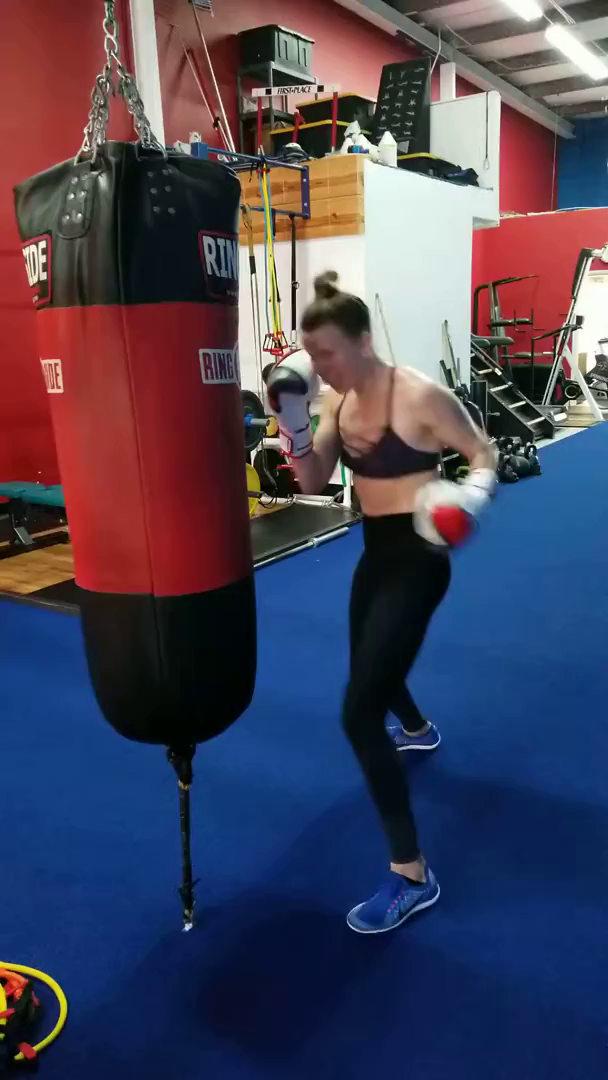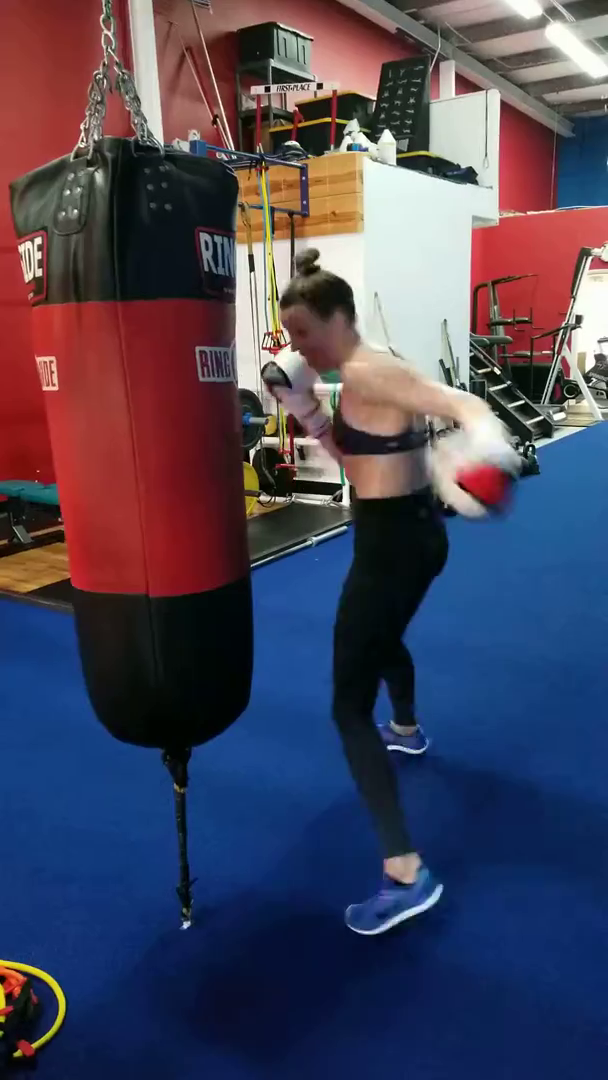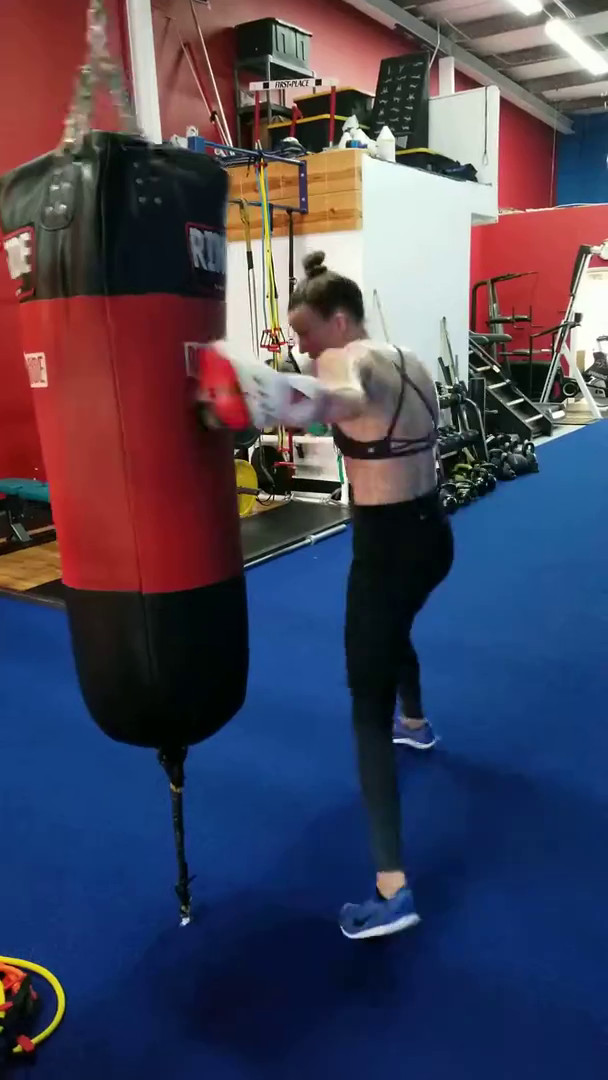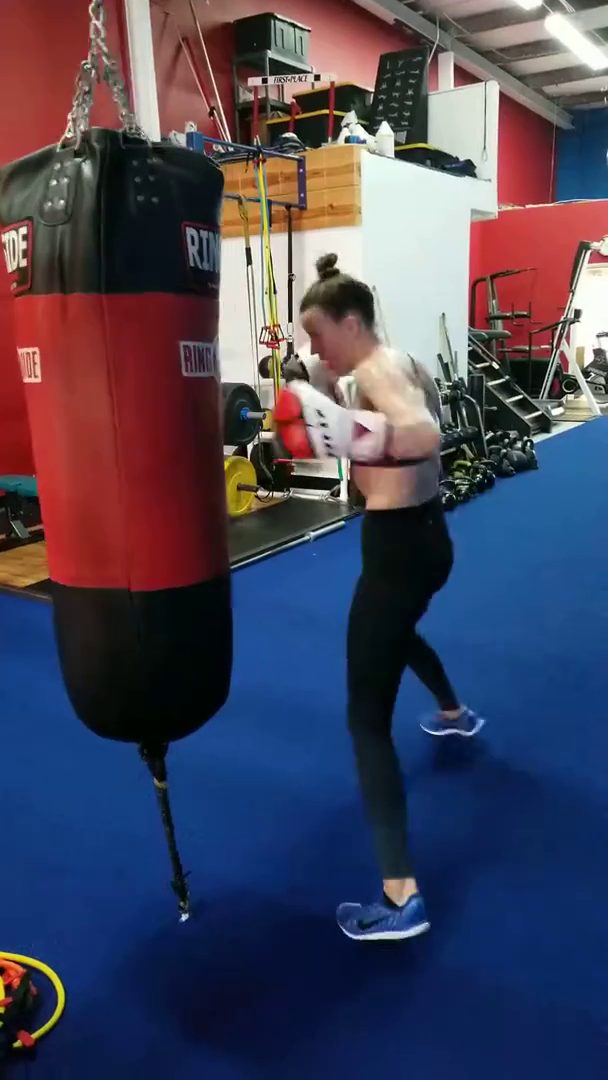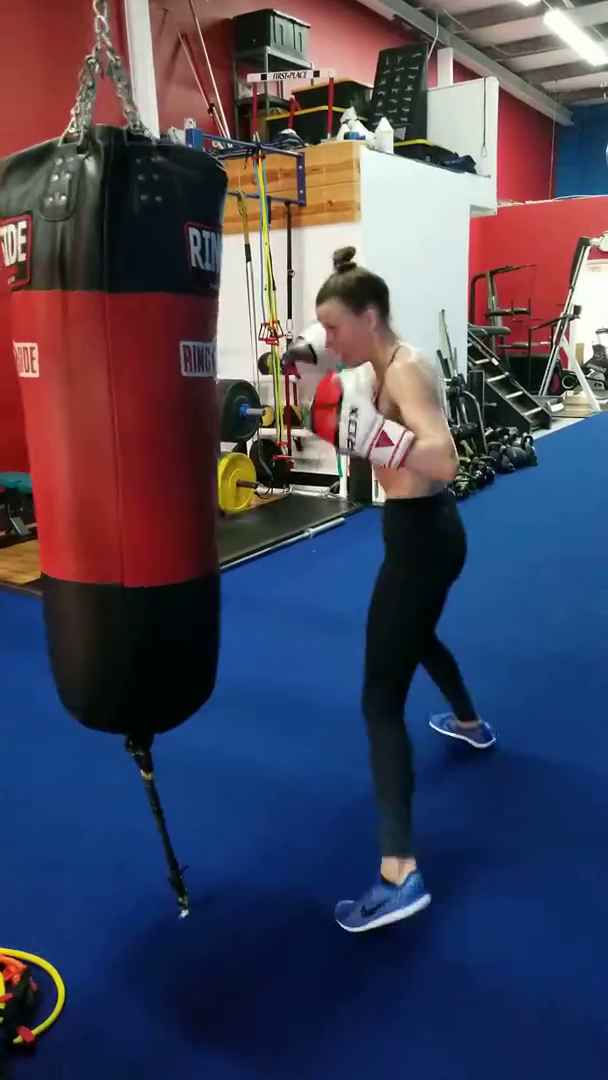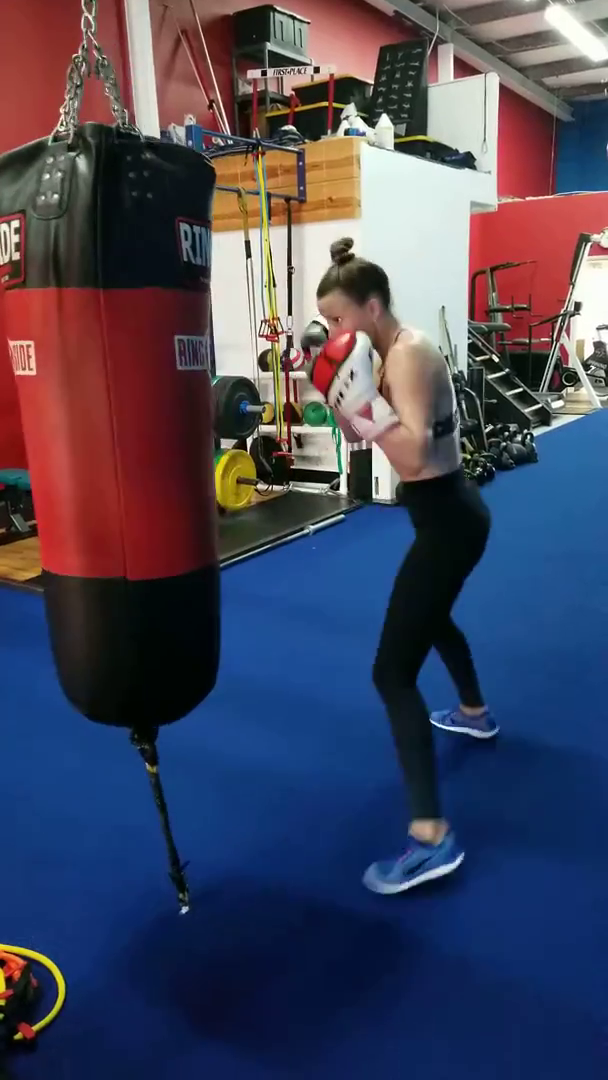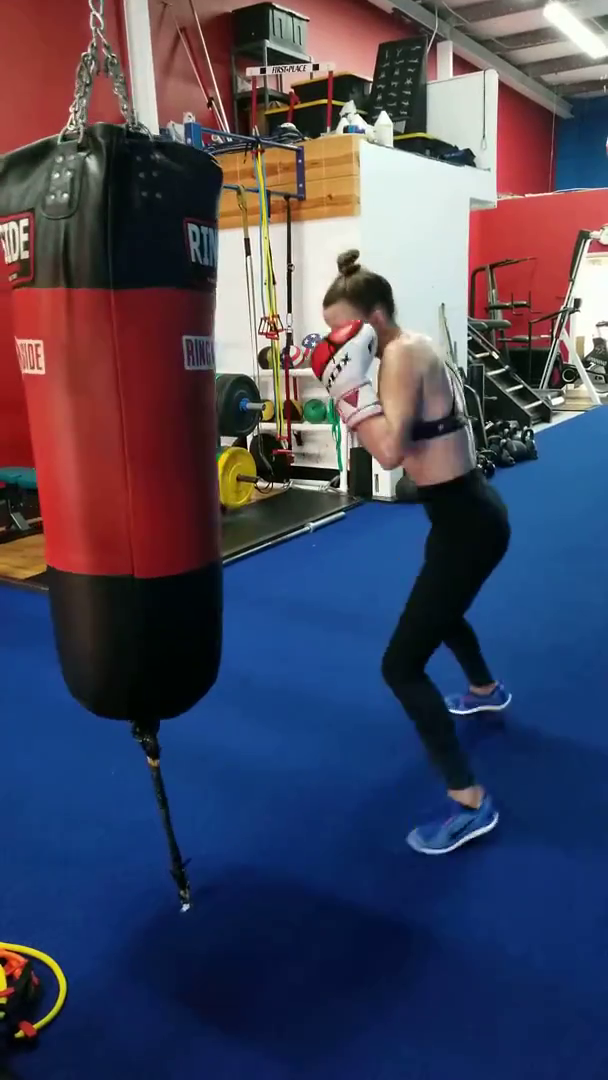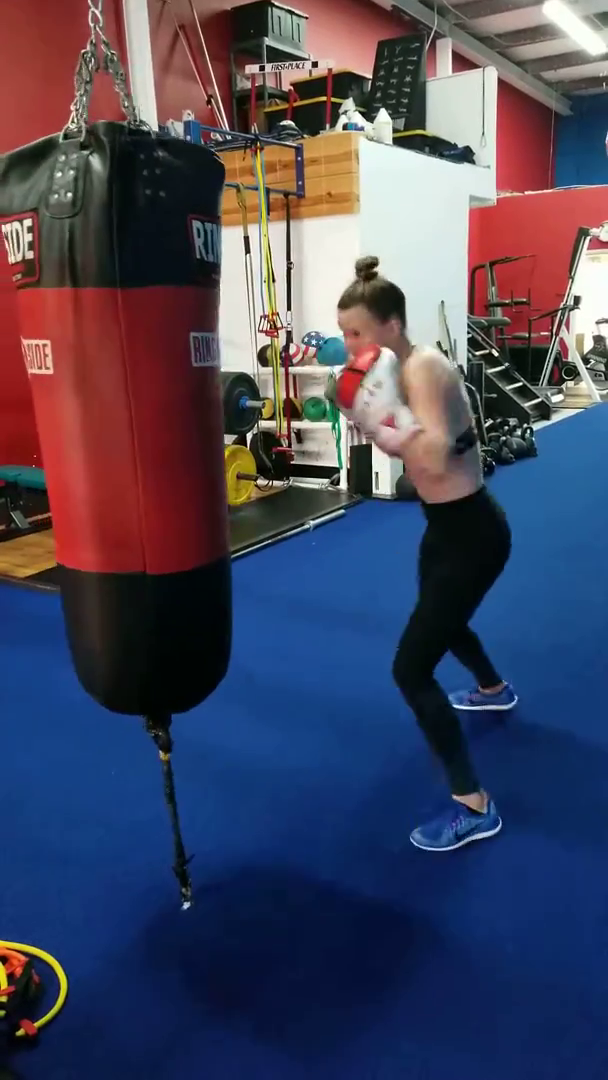
dt=0.1s
person 1, frame 1
left shoulder: (418, 393)
right shoulder: (343, 405)
left elbow: (484, 462)
right elbow: (313, 479)
left wrist: (461, 500)
right wrist: (293, 420)
left hip: (415, 559)
right hip: (381, 552)
left knee: (358, 717)
right knee: (372, 665)
left ankle: (411, 874)
right ankle: (416, 728)
person 1, frame 2
left shoulder: (364, 370)
right shoulder: (354, 376)
left elbow: (460, 402)
right elbow: (350, 453)
left wrist: (487, 450)
right wrist: (301, 402)
left hip: (393, 542)
right hip: (413, 533)
left knee: (349, 706)
right knee: (379, 642)
left ankle: (406, 872)
right ankle: (407, 727)
person 1, frame 3
left shoulder: (357, 358)
right shoulder: (409, 361)
left elbow: (345, 393)
left wrist: (273, 386)
left hip: (388, 547)
right hip: (431, 535)
left knee: (368, 715)
right knee: (385, 632)
left ankle: (390, 889)
right ankle: (415, 718)
person 1, frame 4
left shoulder: (378, 370)
right shoulder: (396, 368)
left elbow: (423, 438)
left wrist: (334, 426)
right wrist: (318, 385)
left hip: (397, 551)
right hip: (428, 539)
left knee: (367, 718)
right knee: (397, 633)
left ankle: (400, 896)
right ankle: (456, 714)
person 1, frame 5
left shoulder: (404, 370)
right shoulder: (390, 366)
left elbow: (441, 464)
left wrist: (362, 426)
right wrist: (326, 398)
left hip: (417, 543)
right hip: (435, 532)
left knee: (380, 702)
right knee: (416, 636)
left ankle: (400, 875)
right ankle: (469, 724)
person 1, frame 6
left shoulder: (407, 352)
right shoulder: (393, 350)
left elbow: (412, 455)
right elbow: (374, 432)
left wrist: (355, 394)
right wrist: (345, 382)
left hip: (446, 523)
right hip: (456, 511)
left knee: (392, 673)
right knee: (431, 615)
left ankle: (431, 837)
right ankle: (475, 712)
person 1, frame 7
left shoulder: (404, 356)
right shoulder: (407, 351)
left elbow: (390, 451)
right elbow: (404, 432)
left wrist: (347, 386)
right wrist: (353, 390)
left hip: (470, 525)
right hip: (465, 512)
left knee: (400, 667)
right knee: (437, 614)
left ankle: (470, 801)
right ankle: (486, 691)
person 1, frame 8
left shoulder: (423, 369)
right shoulder: (412, 364)
left elbow: (433, 465)
right elbow: (417, 445)
left hip: (470, 534)
right hip: (453, 525)
left knee: (410, 669)
right knee: (438, 617)
left ankle: (473, 805)
right ankle: (493, 689)
